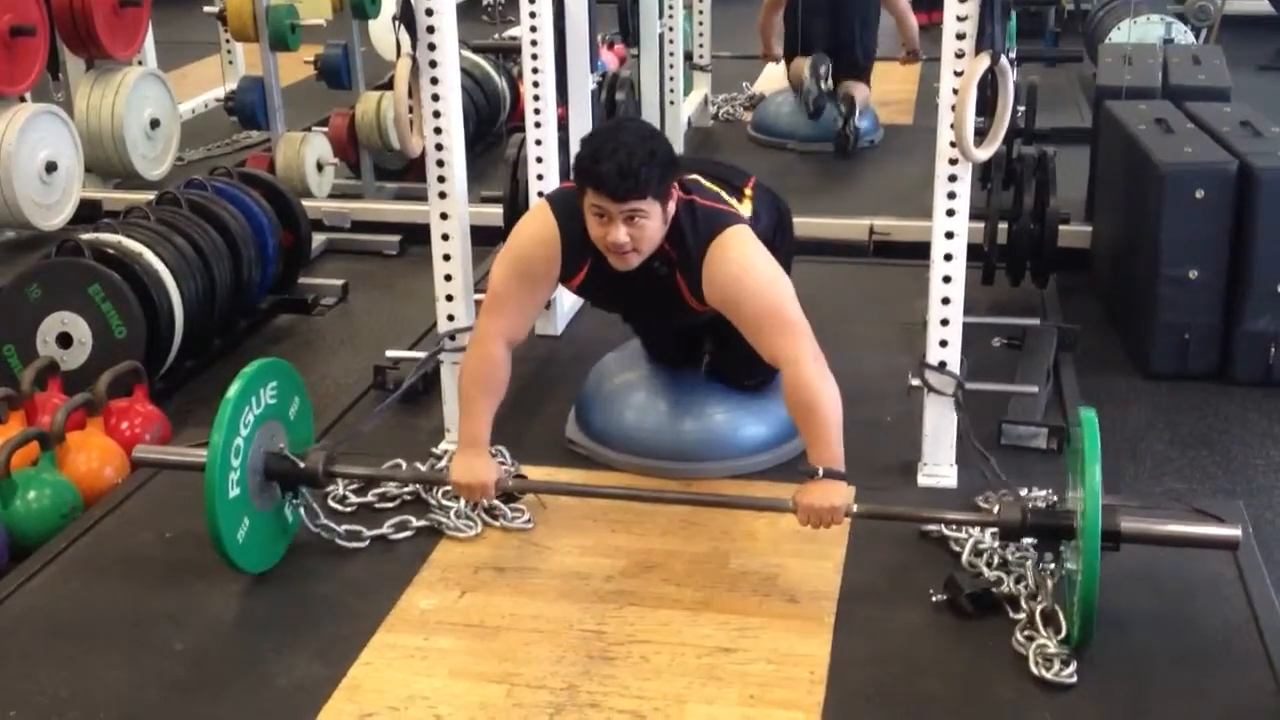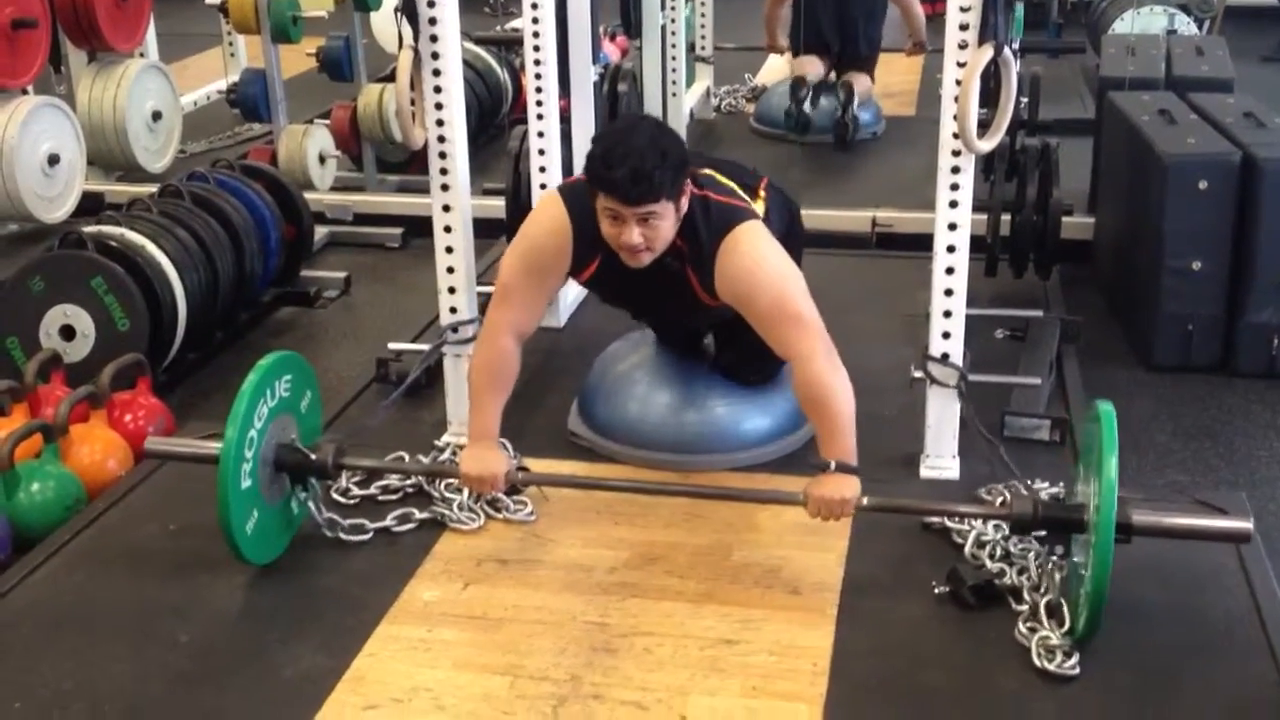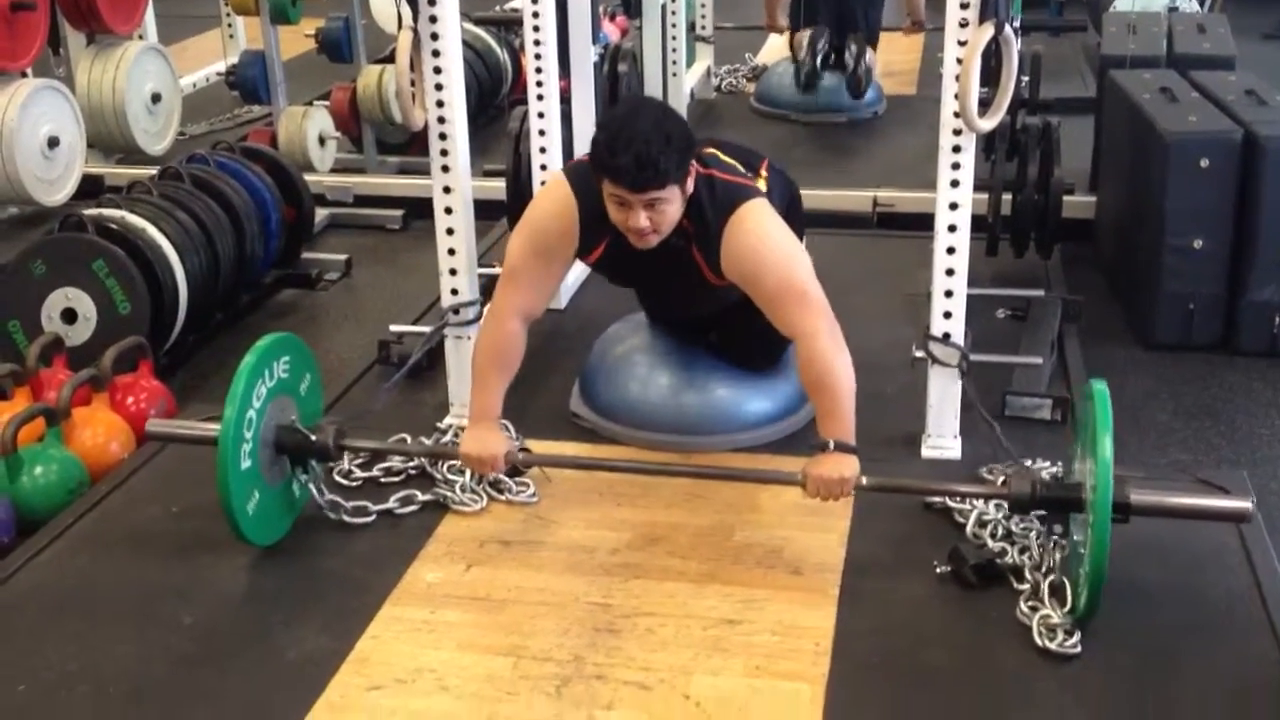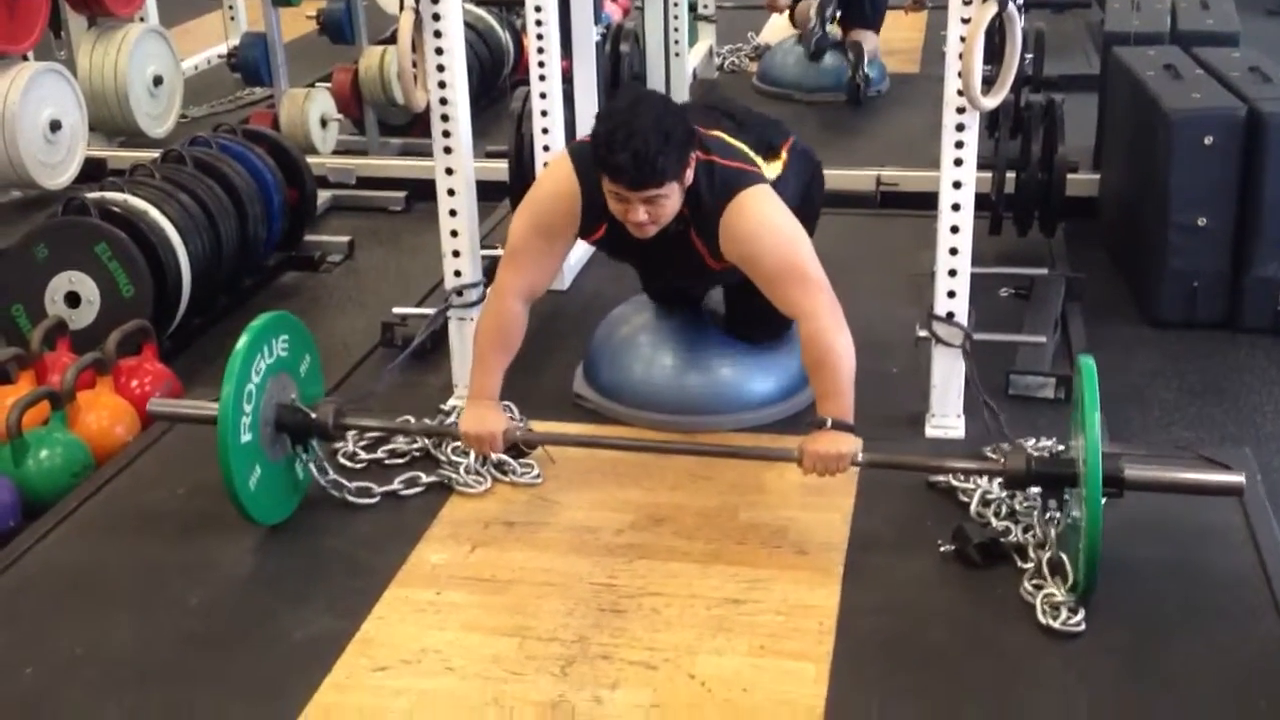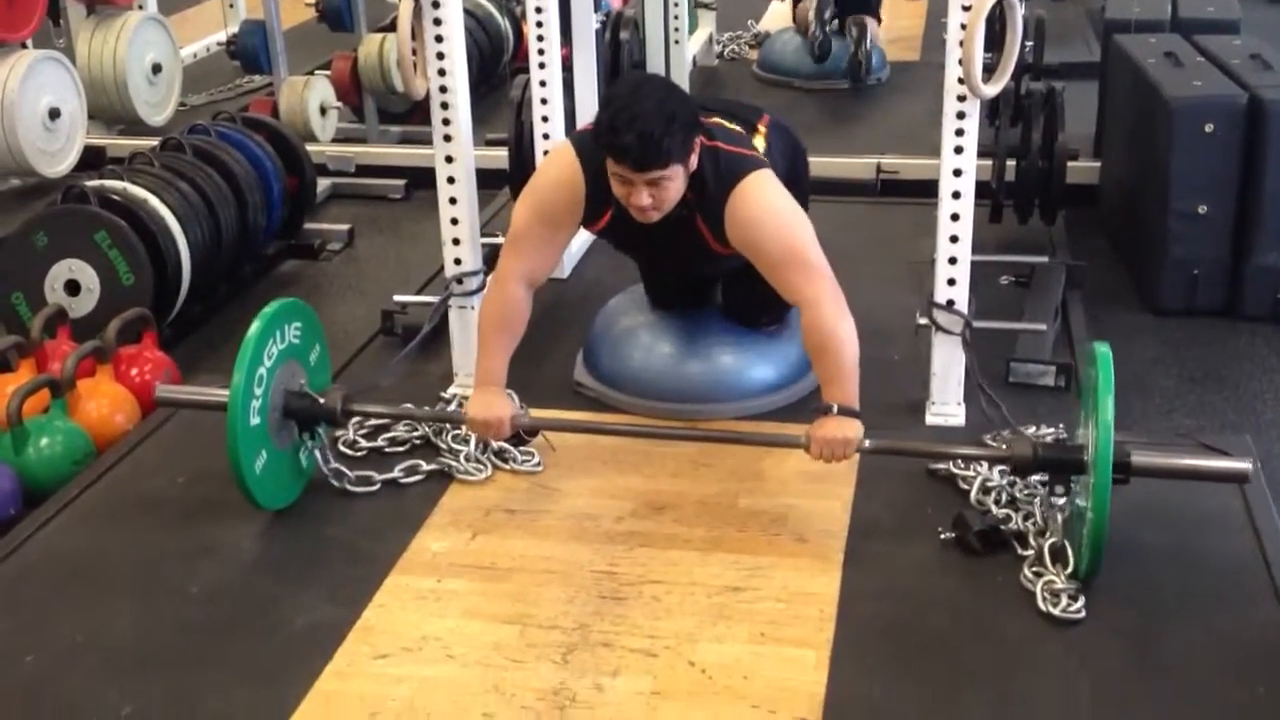
dt=0.2s
person 1, frame 1
left shoulder: (726, 249)
right shoulder: (549, 229)
left elbow: (798, 356)
right elbow: (494, 338)
left wrist: (827, 475)
right wrist: (473, 449)
left knee: (744, 376)
right knee: (668, 357)
person 1, frame 2
left shoulder: (739, 244)
right shoulder: (561, 220)
left elbow: (811, 351)
right elbow: (503, 330)
left wrist: (838, 468)
right wrist: (483, 441)
left knee: (749, 371)
person 1, frame 3
left shoulder: (744, 221)
right shoulder: (566, 201)
left elbow: (816, 331)
right elbow: (511, 312)
left wrist: (838, 447)
right wrist: (483, 422)
left knee: (753, 356)
person 1, frame 4
left shoulder: (745, 204)
right shoulder: (570, 181)
left elbow: (818, 310)
right elbow: (513, 292)
left wrist: (835, 426)
right wrist: (482, 400)
left knee: (757, 330)
right knee: (672, 298)
person 1, frame 5
left shoulder: (747, 190)
right shoulder: (572, 169)
left elbow: (819, 297)
right elbow: (515, 278)
left wrist: (840, 411)
right wrist: (488, 386)
left knee: (757, 315)
right knee: (673, 301)
